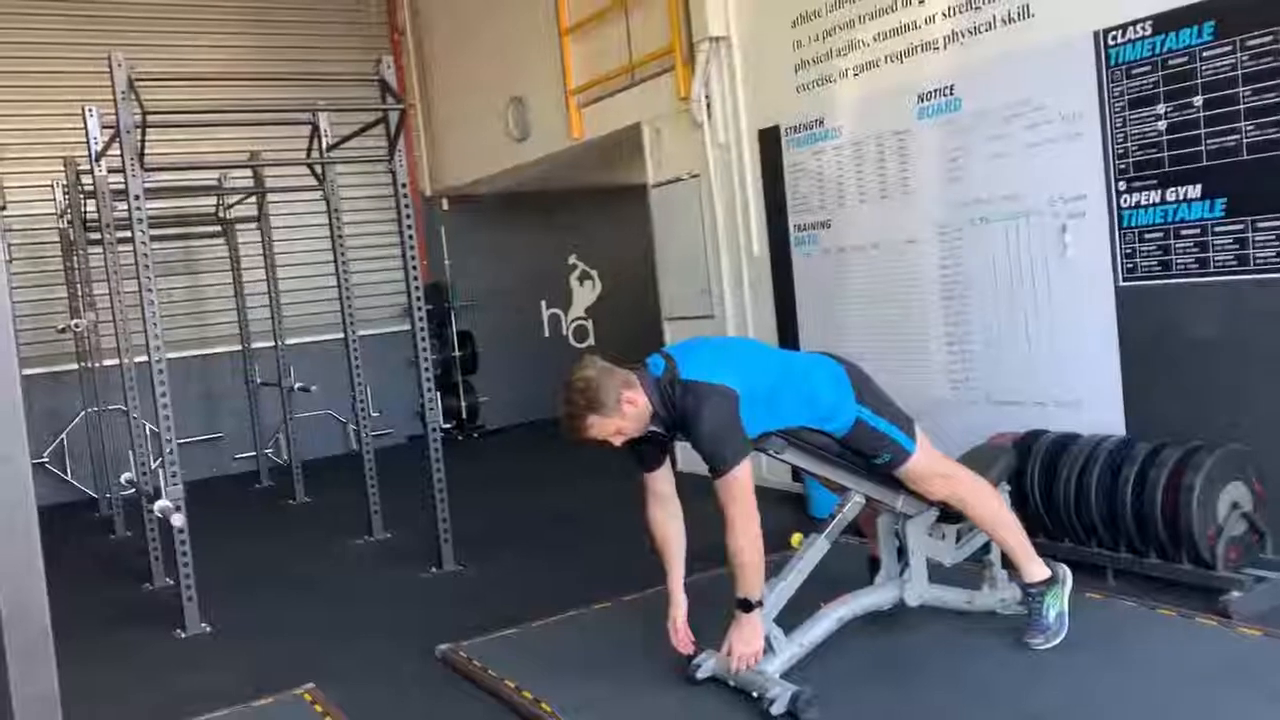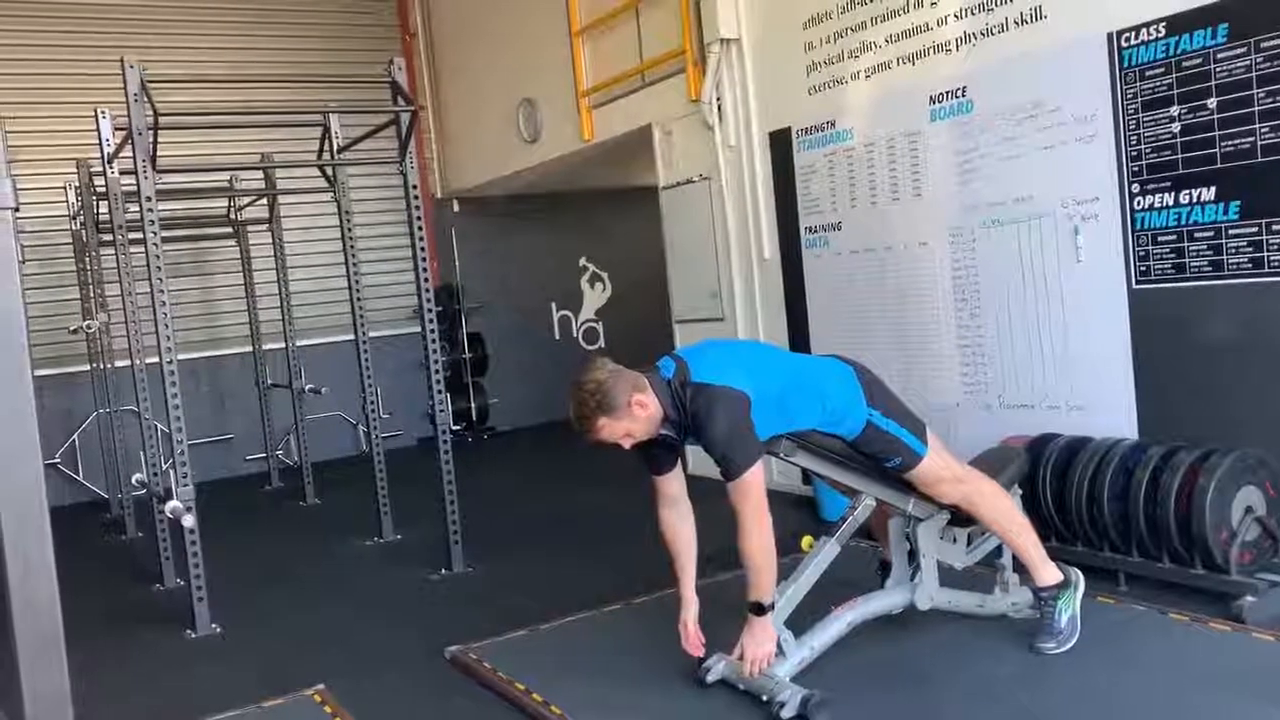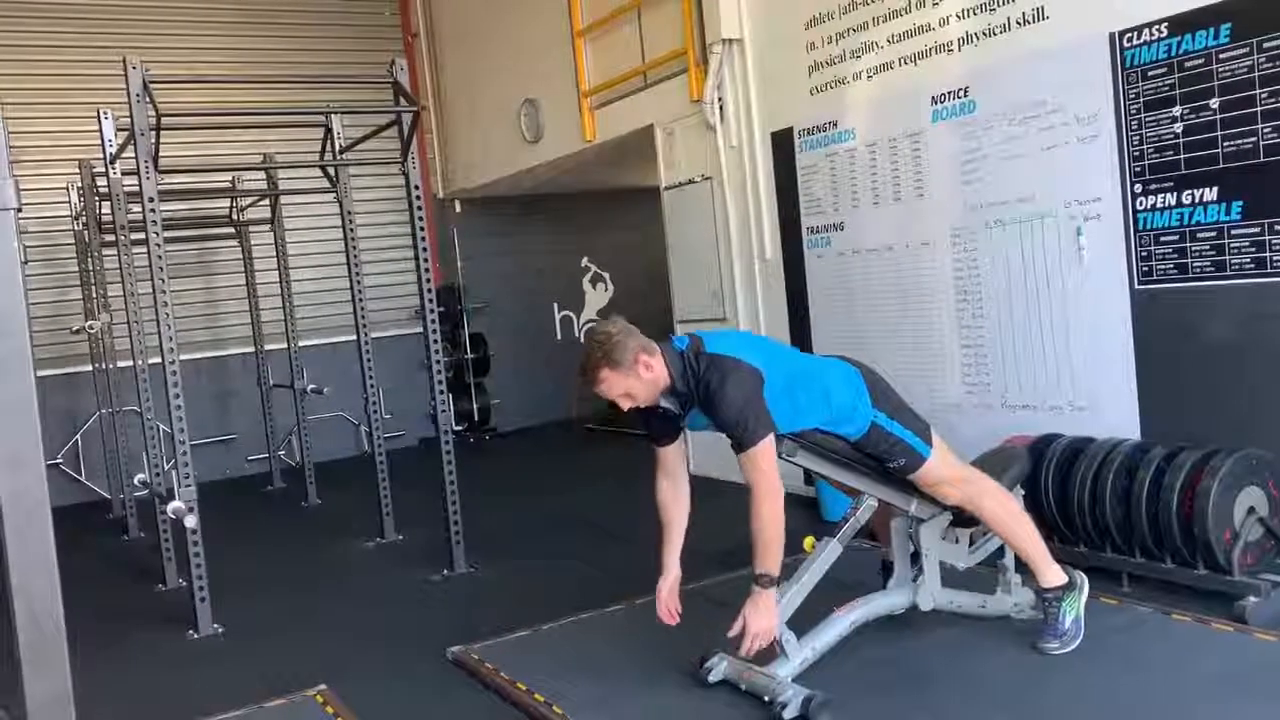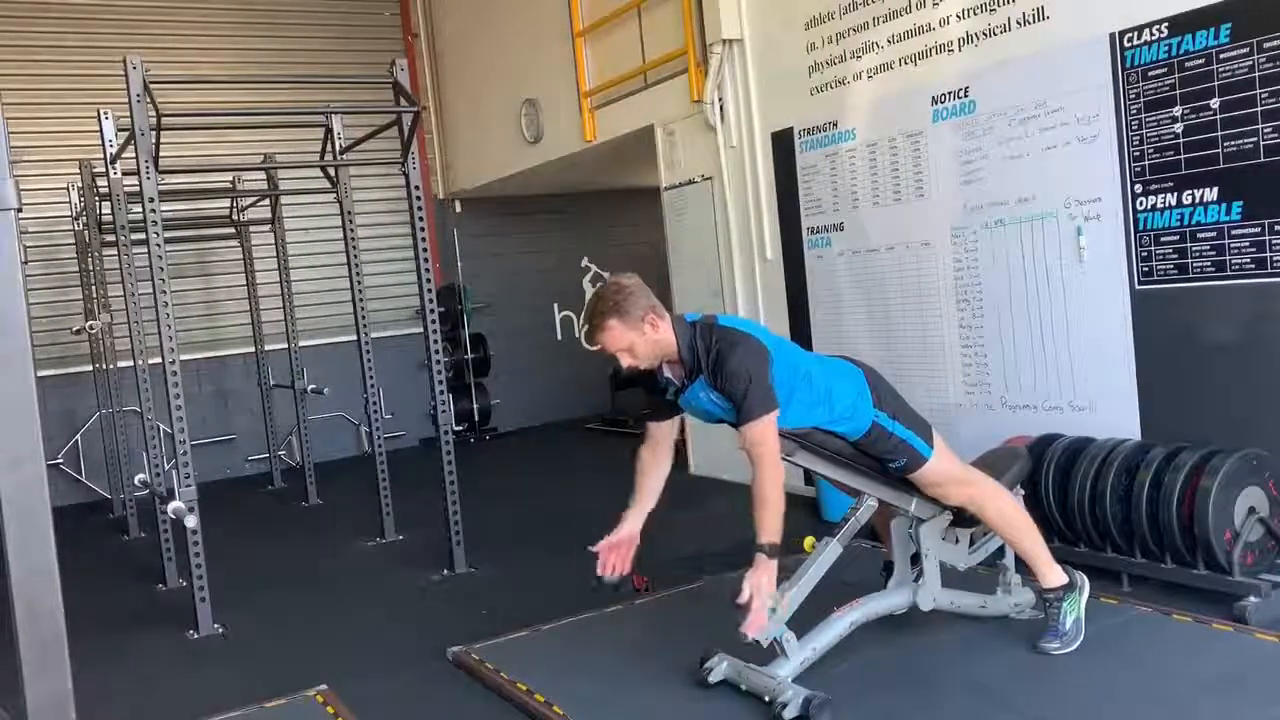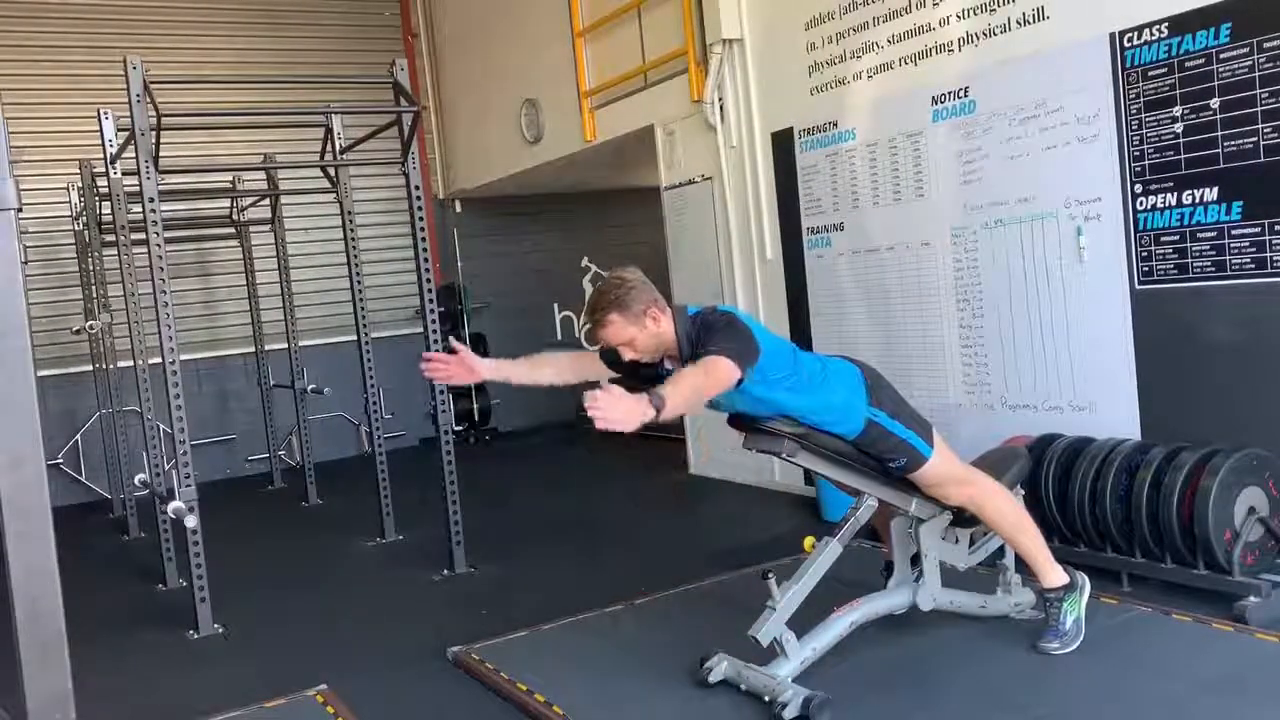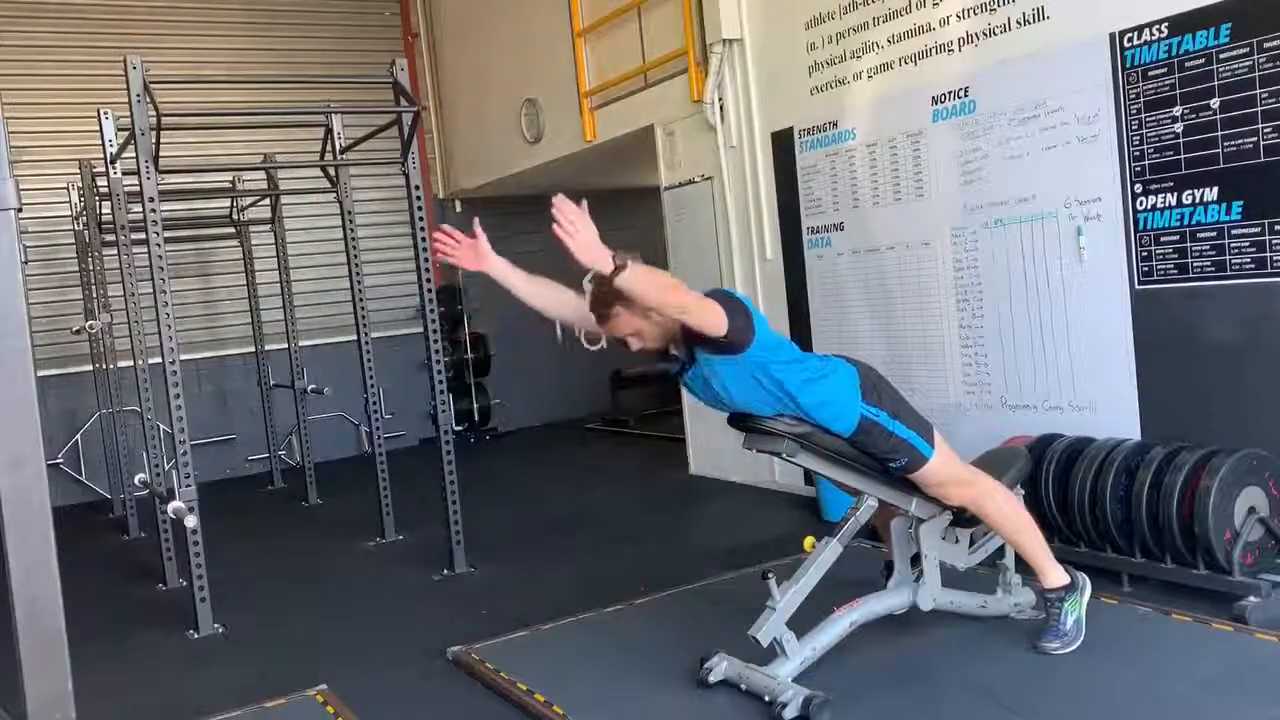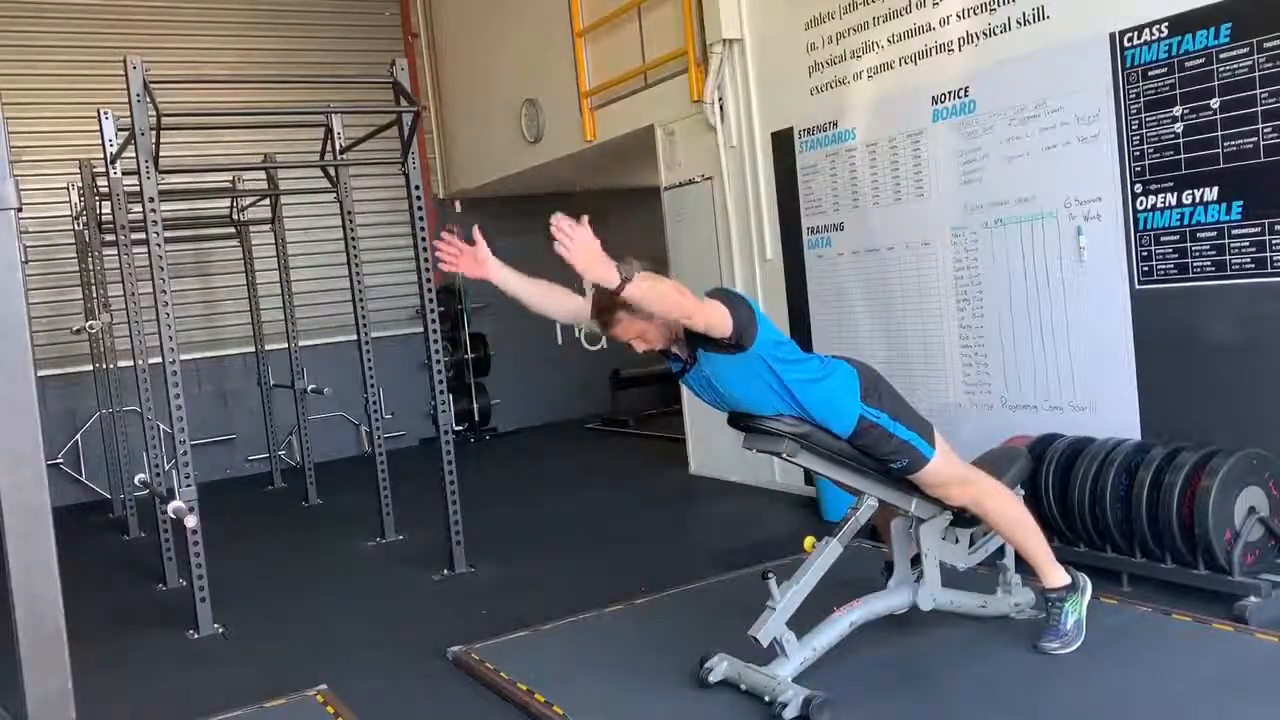
dt=0.7s
person 1, frame 1
left shoulder: (703, 403)
right shoulder: (641, 399)
left elbow: (742, 517)
right elbow: (662, 501)
left wrist: (748, 614)
right wrist: (677, 595)
left hip: (835, 395)
right hip: (802, 410)
left knee: (937, 478)
left ankle: (1041, 579)
person 1, frame 2
left shoulder: (714, 407)
right shoulder: (650, 402)
left elbow: (754, 519)
right elbow: (673, 504)
left wrist: (760, 618)
right wrist: (688, 598)
left hip: (847, 398)
right hip: (813, 413)
left knee: (949, 482)
left ankle: (1054, 583)
person 1, frame 3
left shoulder: (724, 380)
right shoulder: (655, 390)
left elbow: (766, 492)
right elbow: (671, 475)
left wrist: (764, 593)
right wrist: (671, 567)
left hip: (851, 401)
right hip: (814, 419)
left knee: (954, 484)
left ankle: (1058, 585)
person 1, frame 4
left shoulder: (732, 352)
right shoulder: (660, 370)
left elbow: (766, 463)
right elbow: (658, 447)
left wrist: (766, 562)
right wrist: (631, 526)
left hip: (854, 402)
right hip: (816, 422)
left knee: (956, 486)
left ankle: (1059, 585)
person 1, frame 5
left shoulder: (721, 330)
right shoulder: (641, 350)
left elbow: (706, 380)
right elbow: (573, 365)
left wrist: (644, 408)
right wrist: (486, 367)
left hip: (855, 402)
right hip: (817, 420)
left knee: (956, 485)
left ankle: (1061, 586)
right ankle: (911, 572)
person 1, frame 6
left shoulder: (722, 312)
right shoulder: (665, 330)
left elbow: (679, 299)
right elbow: (568, 307)
left wrist: (606, 263)
right wrist: (493, 265)
left hip: (853, 400)
right hip: (820, 423)
left knee: (957, 485)
left ankle: (1061, 585)
person 1, frame 7
left shoulder: (722, 310)
right shoulder: (658, 324)
left elbow: (689, 310)
right elbow: (575, 308)
left wrist: (613, 275)
right wrist: (494, 270)
left hip: (855, 403)
right hip: (820, 425)
left knee: (954, 485)
right knee: (879, 503)
left ankle: (1062, 587)
right ankle: (917, 571)
